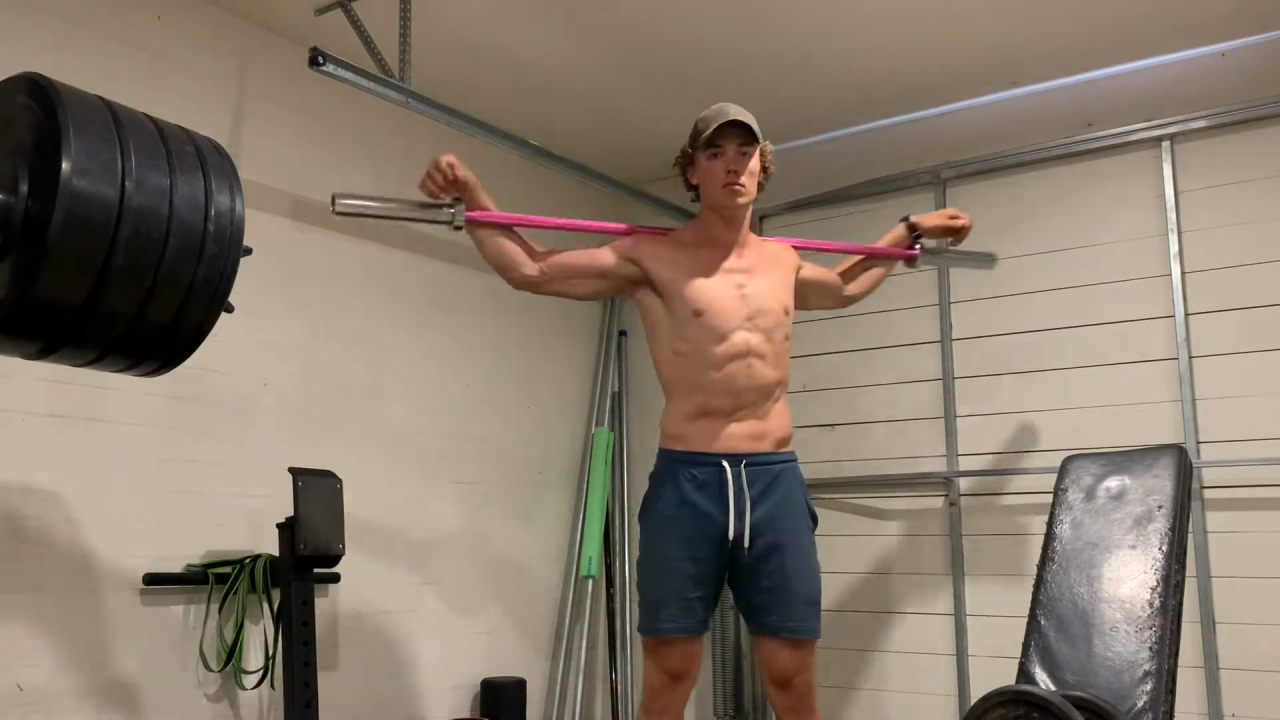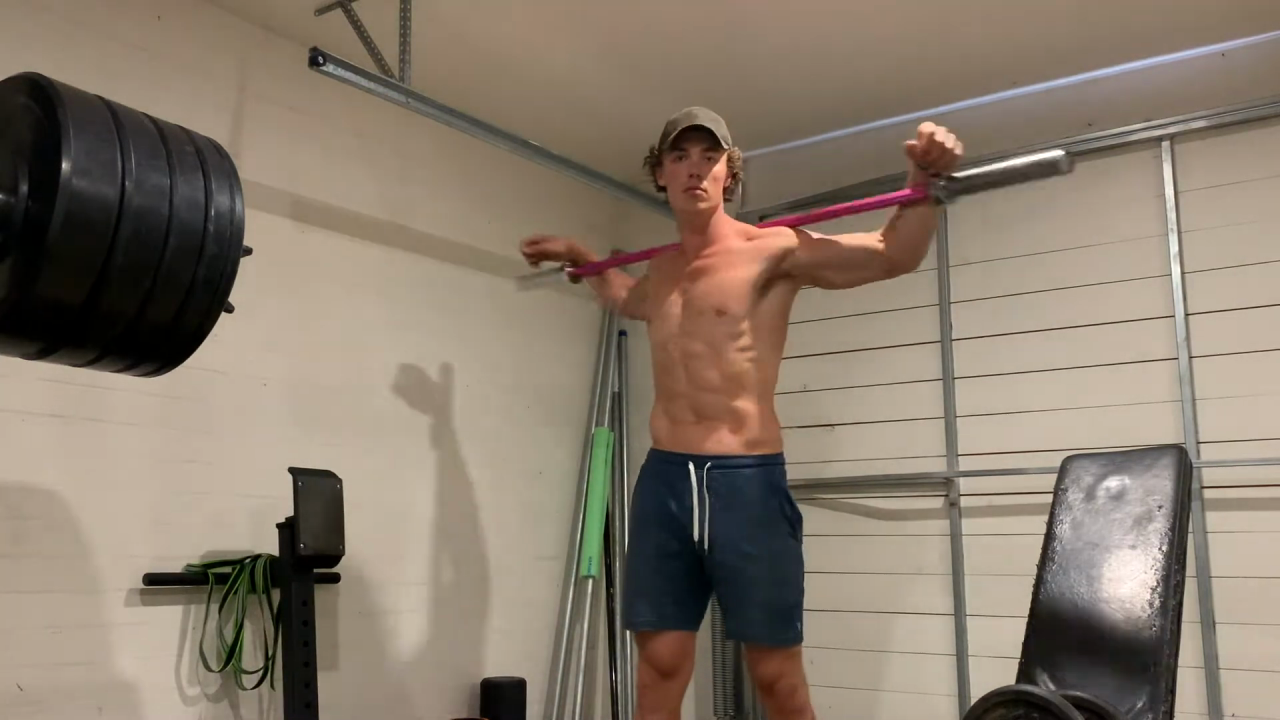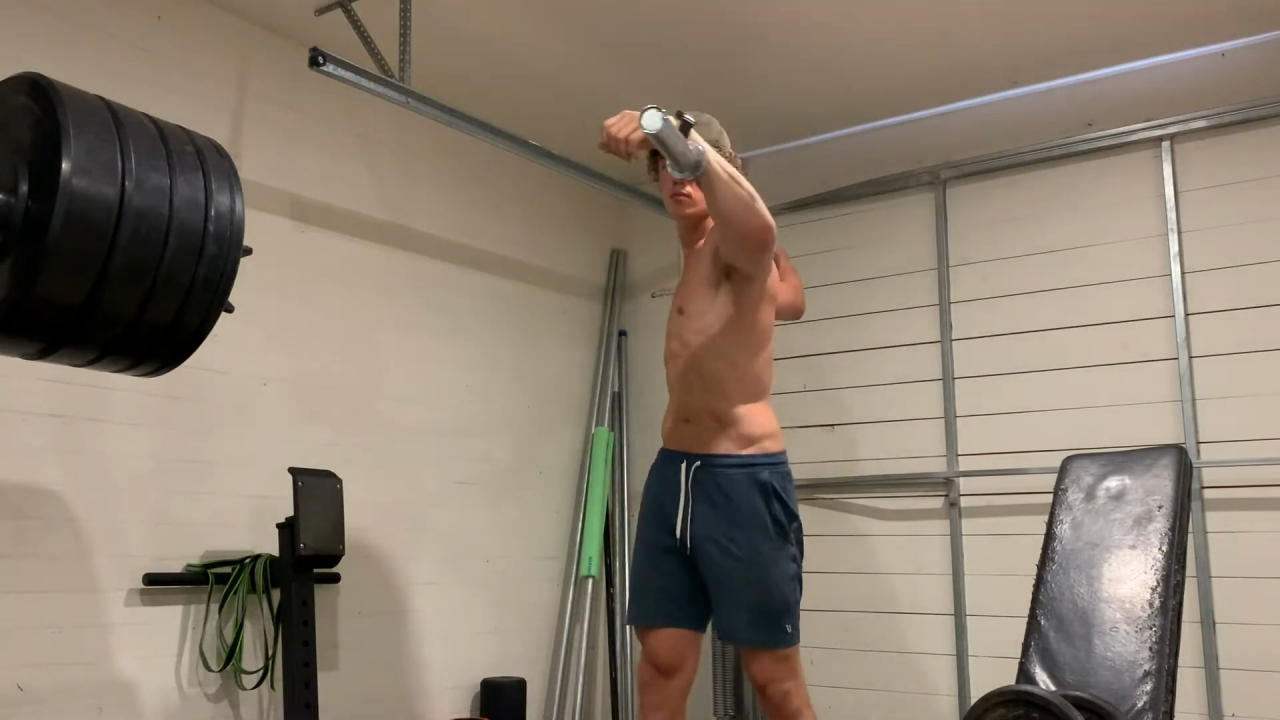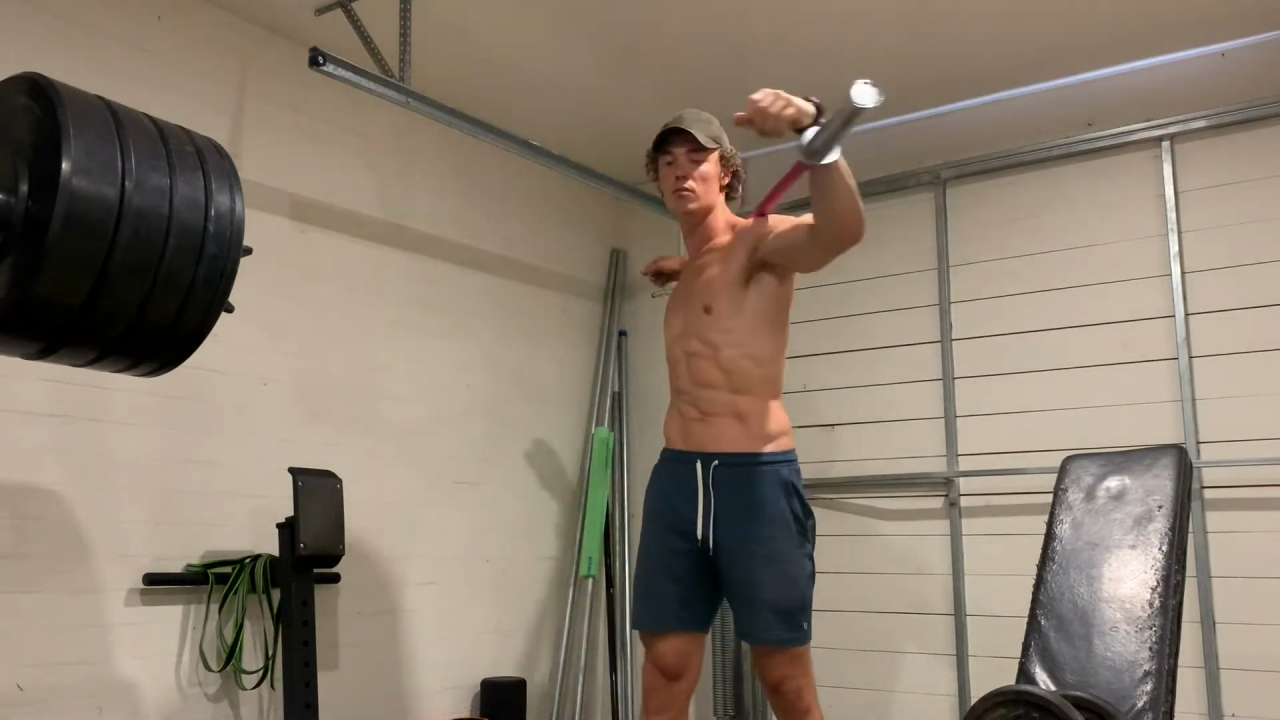
dt=0.5s
person 1, frame 1
left shoulder: (780, 261)
right shoulder: (652, 255)
left elbow: (842, 287)
right elbow: (531, 271)
left wrist: (911, 231)
right wrist: (470, 197)
left hip: (774, 481)
right hip: (684, 483)
person 1, frame 2
left shoulder: (772, 250)
right shoulder: (661, 270)
left elbow: (897, 254)
left wrist: (926, 175)
right wrist: (582, 259)
left hip: (748, 483)
right hip: (664, 481)
right knee: (660, 668)
person 1, frame 3
left shoulder: (735, 246)
right shoulder: (702, 264)
left elbow: (755, 226)
right elbow: (789, 297)
left wrist: (680, 138)
left hip: (743, 479)
right hip: (673, 475)
right knee: (662, 665)
person 1, frame 4
left shoulder: (761, 241)
right shoulder: (691, 273)
left elbow: (843, 226)
left wrist: (810, 128)
left hip: (756, 479)
right hip: (676, 478)
right knee: (666, 668)
